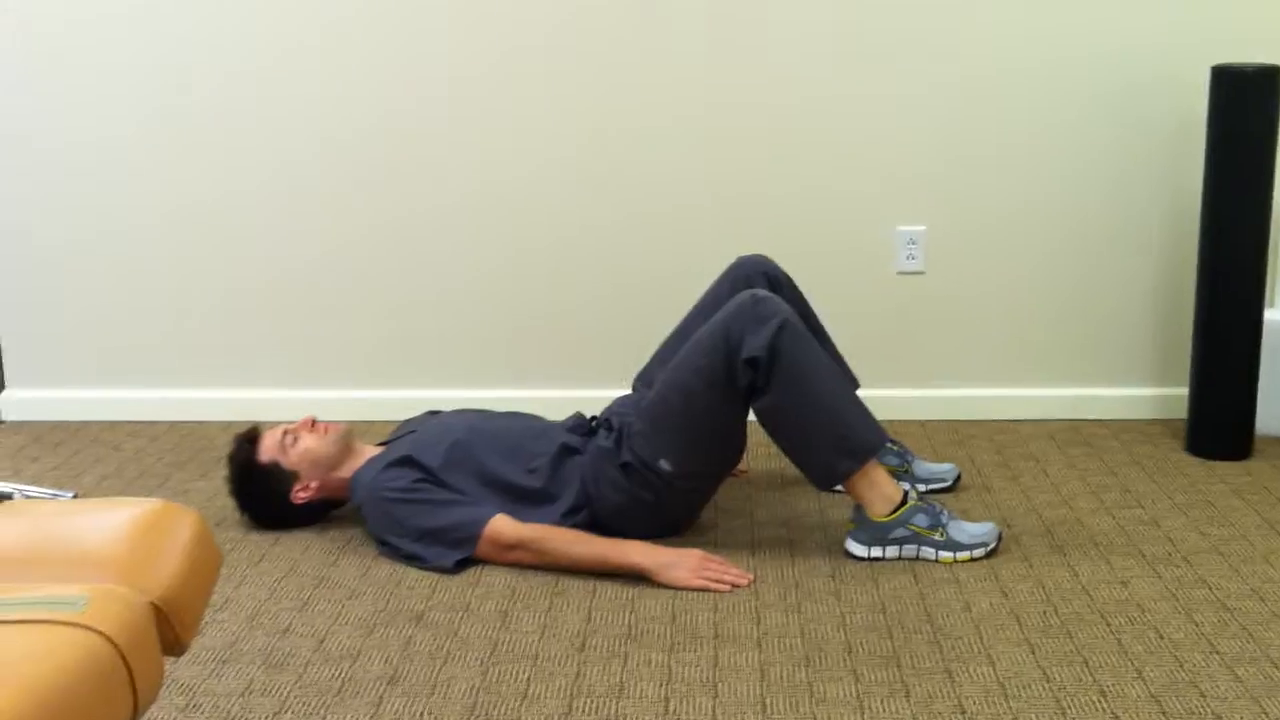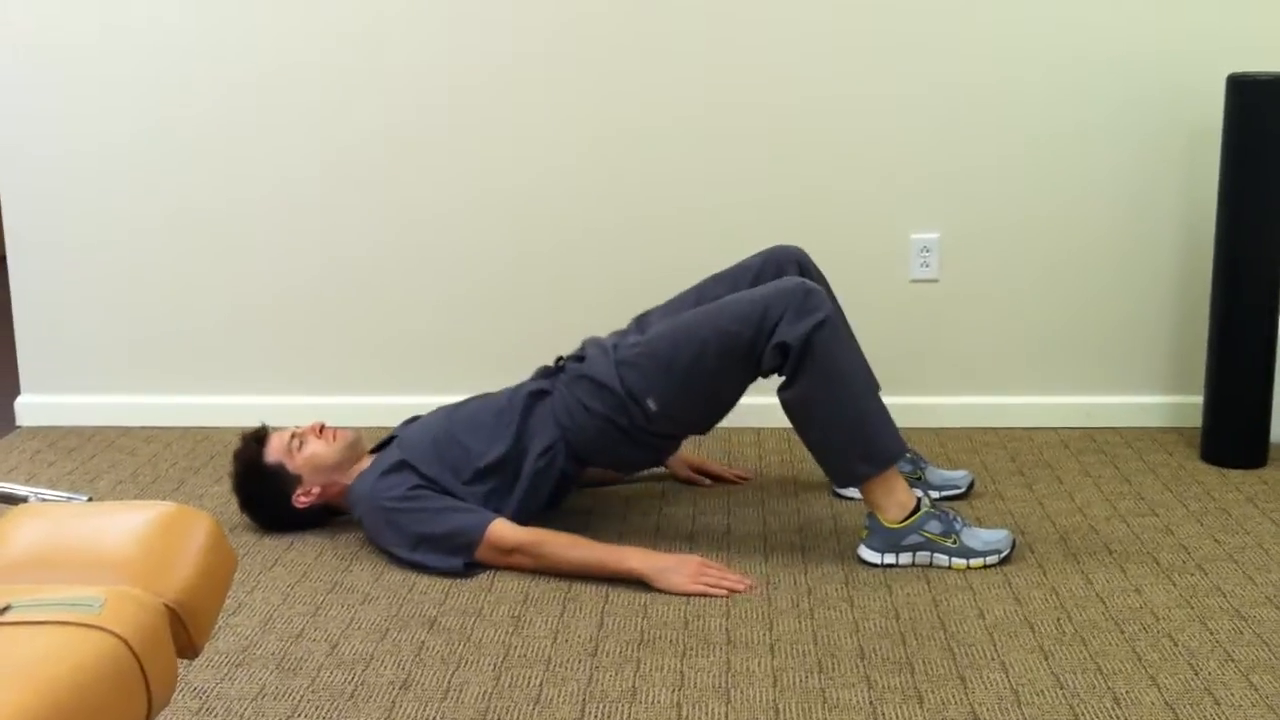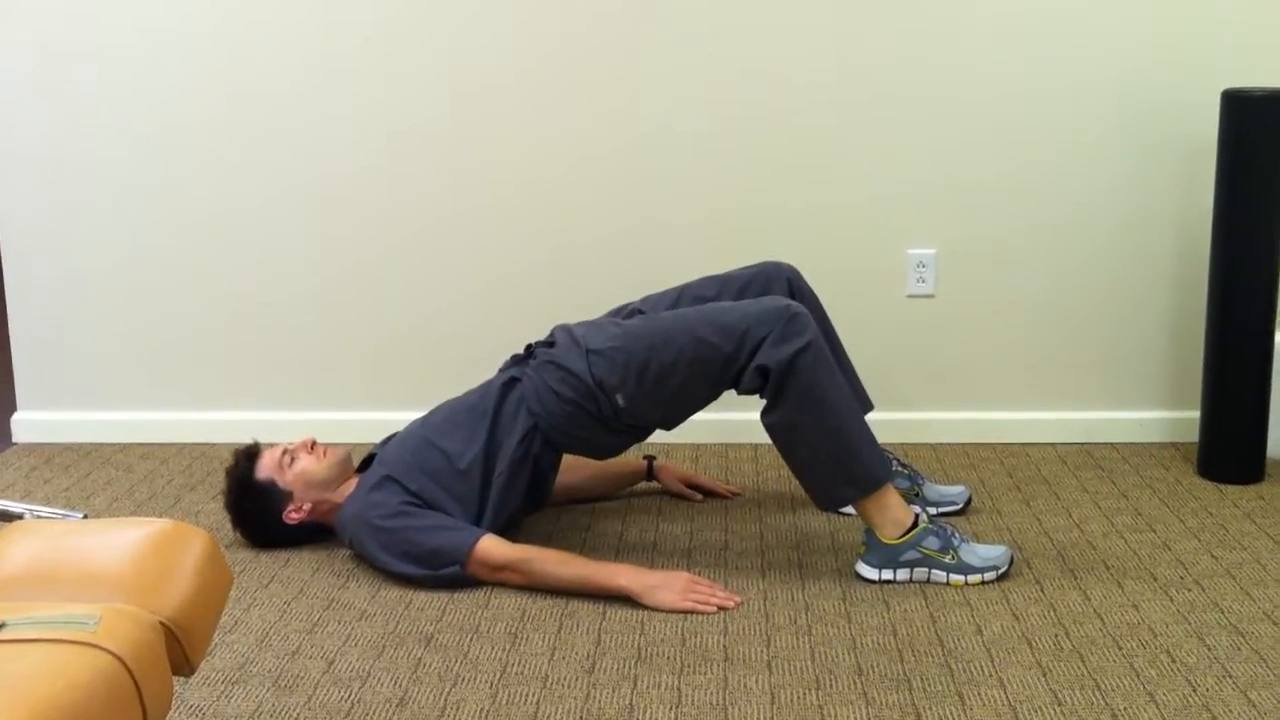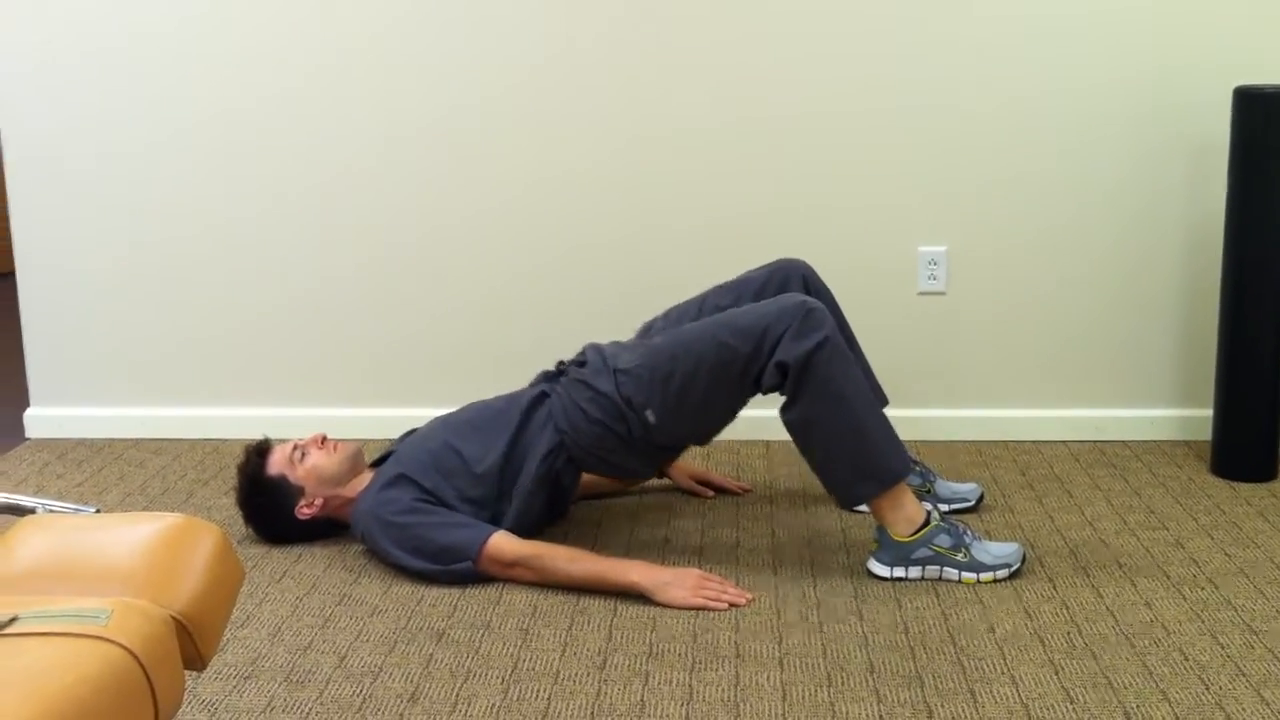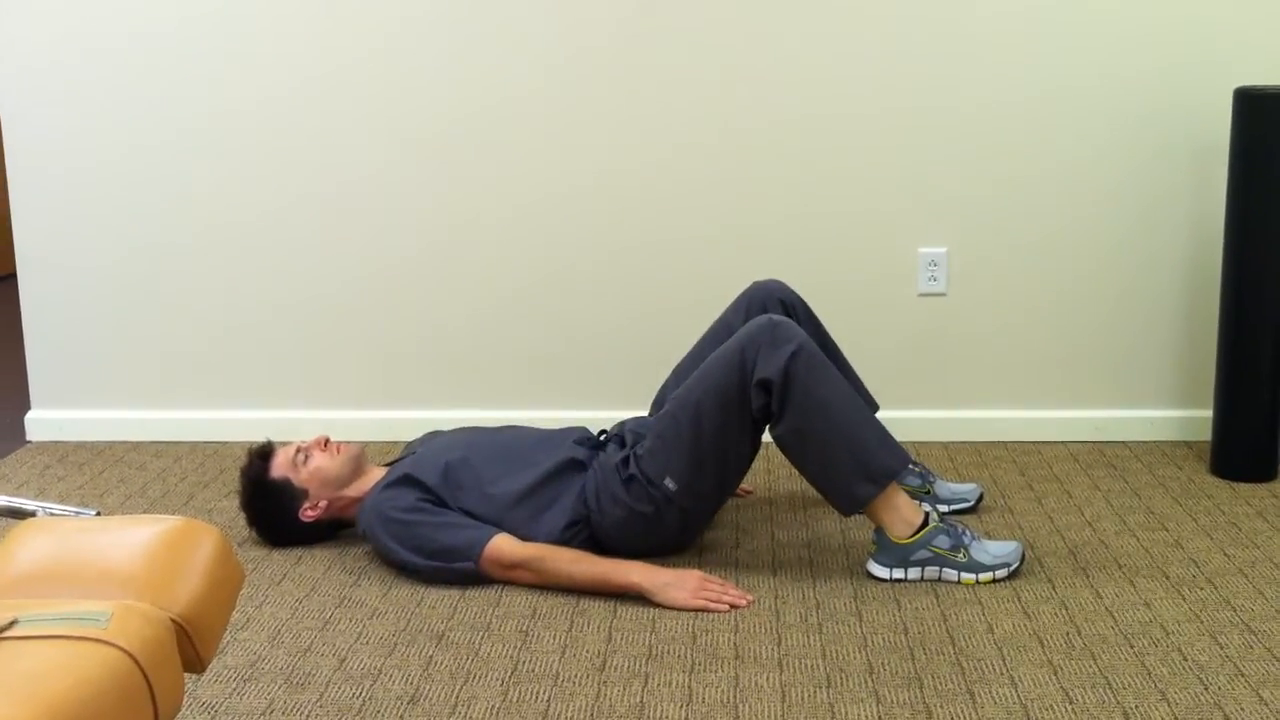
dt=1s
person 1, frame 1
left shoulder: (408, 442)
right shoulder: (387, 495)
right elbow: (510, 540)
left wrist: (699, 431)
right wrist: (649, 557)
left hip: (613, 432)
right hip: (628, 483)
left knee: (753, 277)
right knee: (757, 321)
left ankle: (866, 451)
right ankle: (885, 511)
person 1, frame 2
left shoulder: (399, 452)
right shoulder: (383, 501)
right elbow: (513, 545)
left wrist: (660, 454)
right wrist: (650, 565)
left hip: (596, 378)
right hip: (600, 409)
left knee: (784, 268)
right knee: (795, 310)
left ankle: (877, 456)
right ankle: (897, 518)
person 1, frame 3
left shoulder: (383, 470)
right shoulder: (375, 521)
right elbow: (501, 561)
left wrist: (649, 469)
right wrist: (636, 582)
left knee: (774, 286)
right knee: (780, 330)
left ankle: (869, 468)
right ankle: (895, 533)
person 1, frame 4
left shoulder: (400, 464)
right shoulder: (384, 515)
right elbow: (513, 557)
left wrist: (660, 464)
right wrist: (648, 578)
left hip: (600, 382)
right hip: (601, 414)
left knee: (790, 282)
right knee: (798, 326)
left ankle: (887, 468)
right ankle: (907, 531)
person 1, frame 5
left shoulder: (419, 460)
right shoulder: (389, 515)
right elbow: (512, 559)
left wrist: (705, 457)
right wrist: (651, 579)
left hip: (623, 449)
right hip: (634, 504)
left knee: (768, 302)
right knee: (770, 345)
left ankle: (891, 473)
right ankle: (906, 534)
